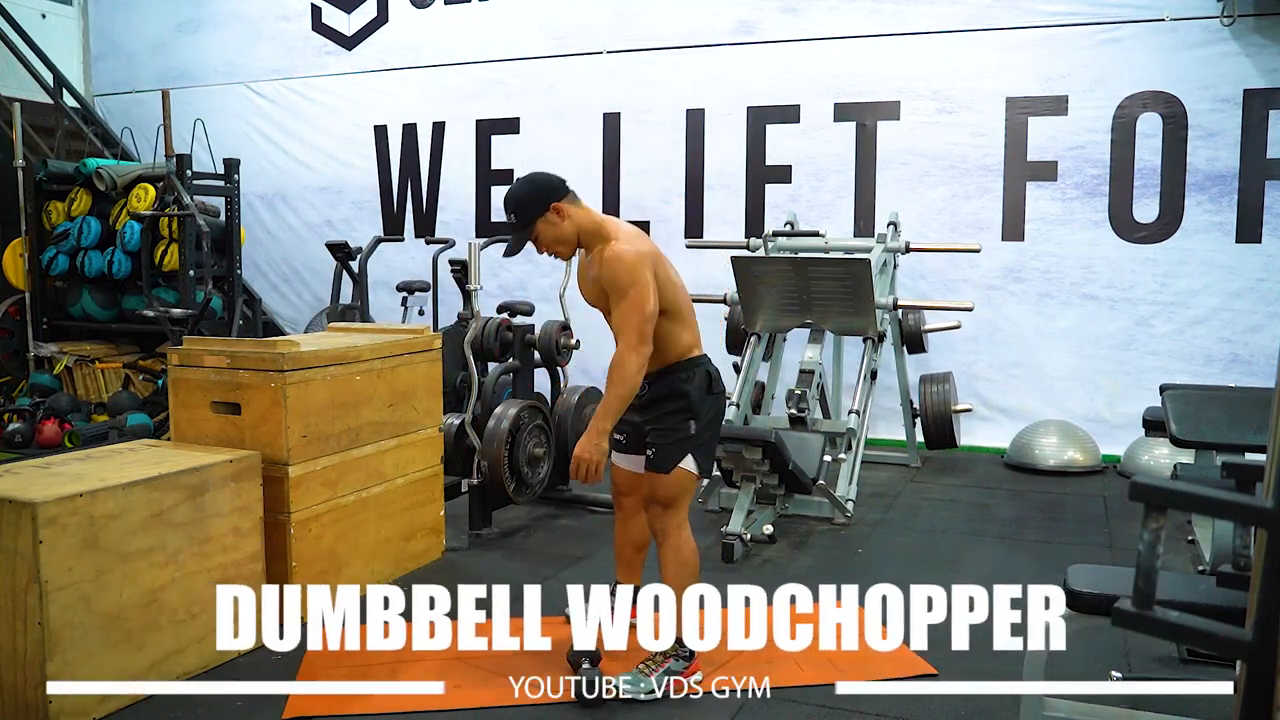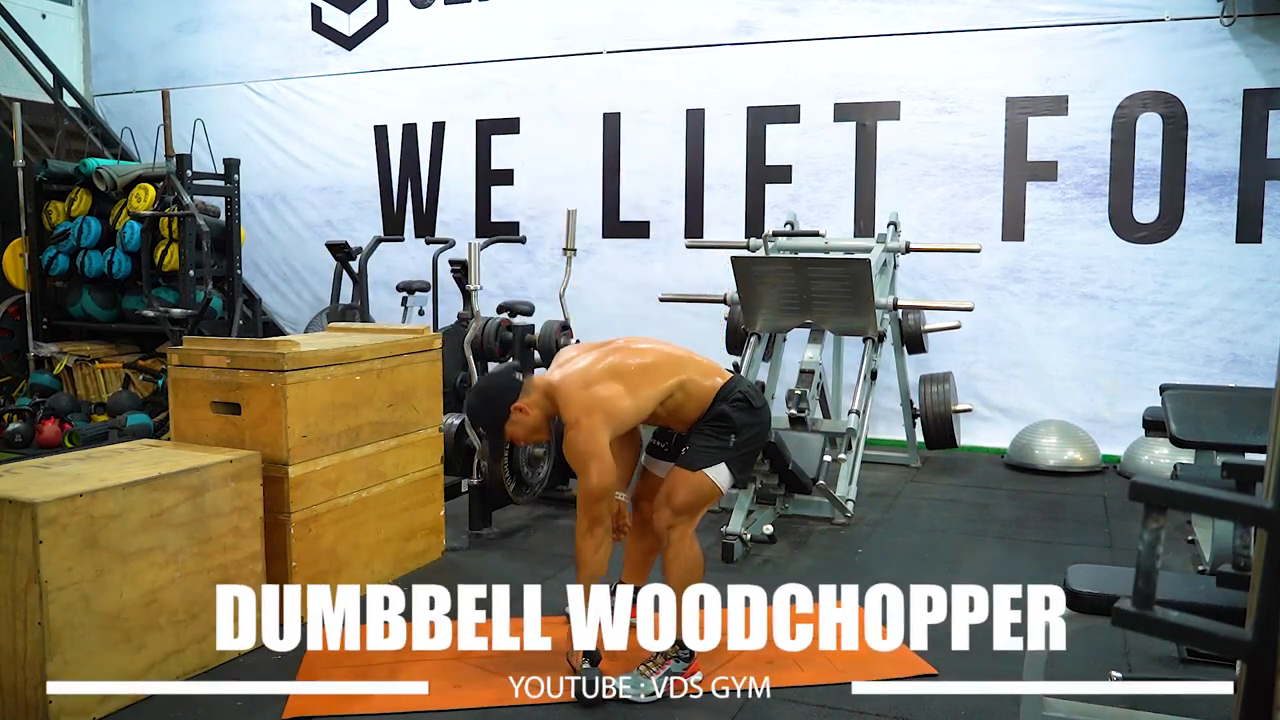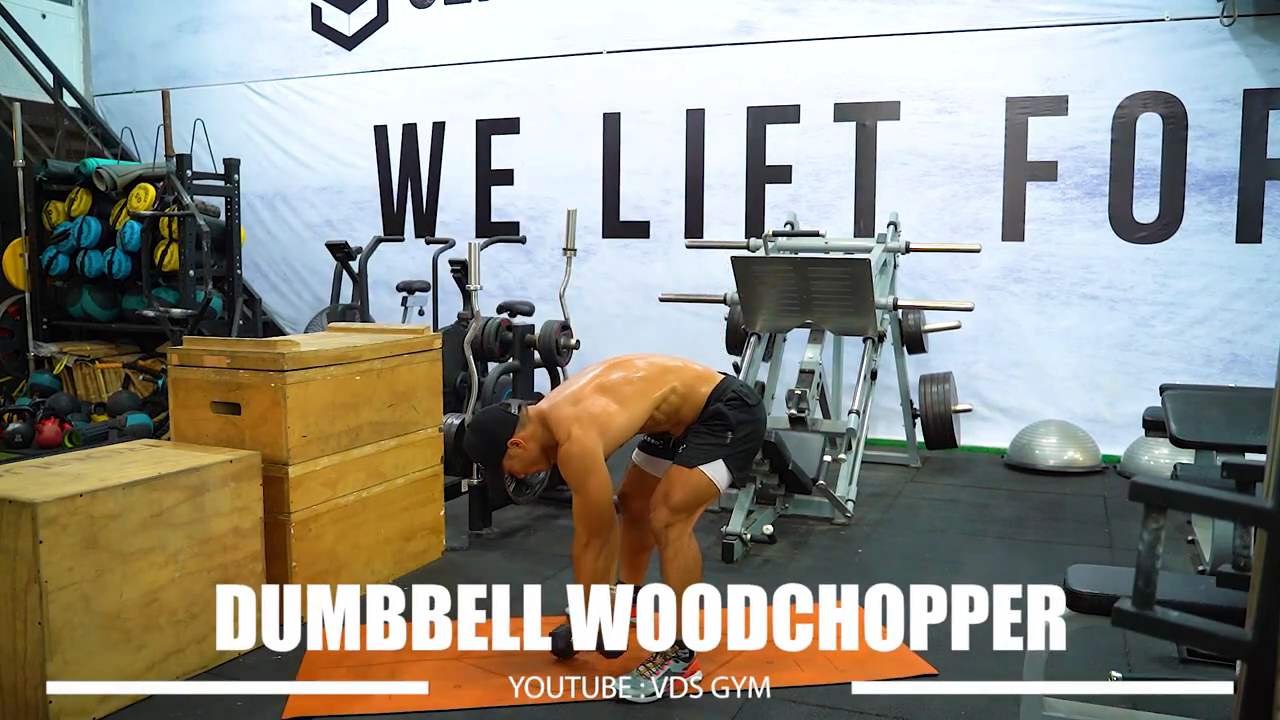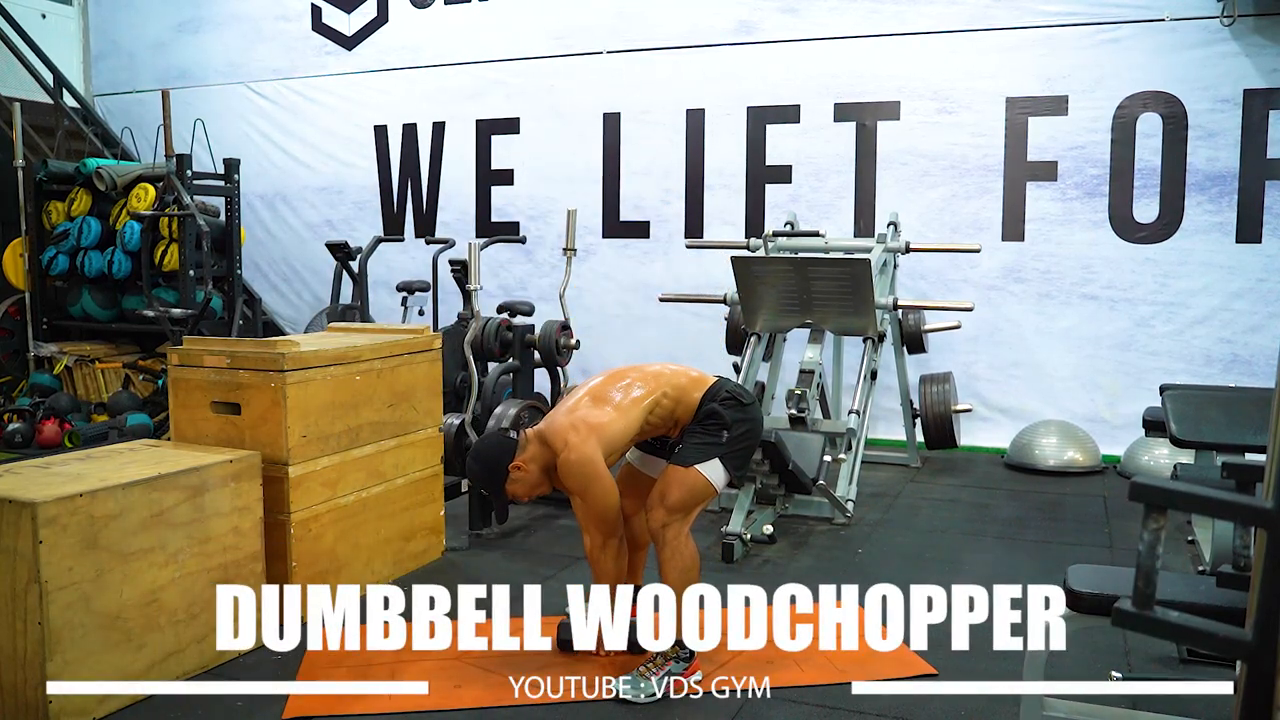
dt=0.5s
person 1, frame 1
left shoulder: (622, 254)
right shoulder: (590, 253)
left elbow: (634, 349)
left wrist: (597, 433)
right wrist: (609, 416)
left hip: (685, 386)
right hip: (648, 385)
left knee: (667, 512)
right knee: (627, 497)
left ankle: (679, 654)
right ankle: (624, 602)
person 1, frame 2
left shoulder: (583, 420)
right shoulder: (563, 367)
left elbow: (593, 527)
right wrist: (619, 494)
left hip: (737, 411)
right hip: (697, 407)
left knee: (671, 517)
right knee: (643, 505)
left ankle: (680, 656)
person 1, frame 3
left shoulder: (574, 442)
right shoulder: (553, 410)
left elbow: (592, 538)
right elbow: (599, 512)
right wrist: (605, 589)
left hip: (731, 412)
right hip: (689, 411)
left knee: (668, 518)
right knee: (633, 501)
left ankle: (680, 655)
person 1, frame 4
left shoulder: (574, 455)
right shoulder: (550, 437)
left elbow: (607, 538)
right elbow: (594, 531)
left hip: (727, 413)
right hip: (686, 413)
left knee: (665, 517)
right knee: (627, 502)
left ankle: (681, 654)
